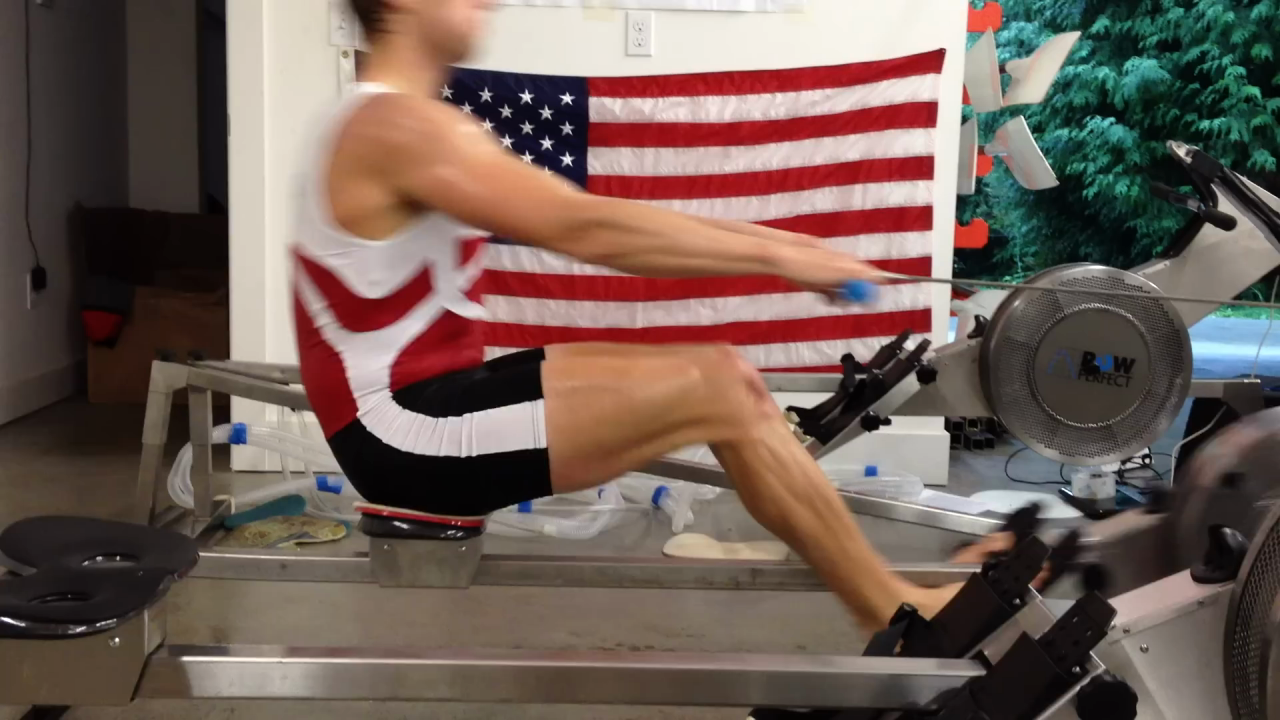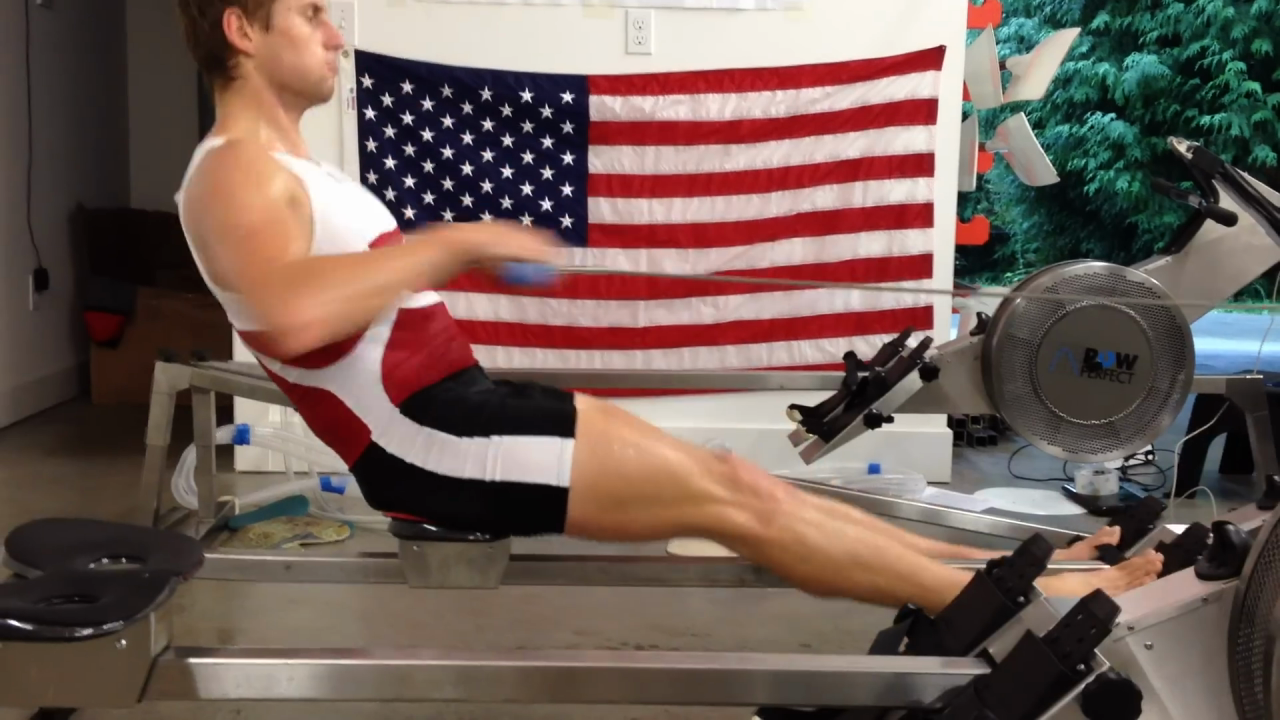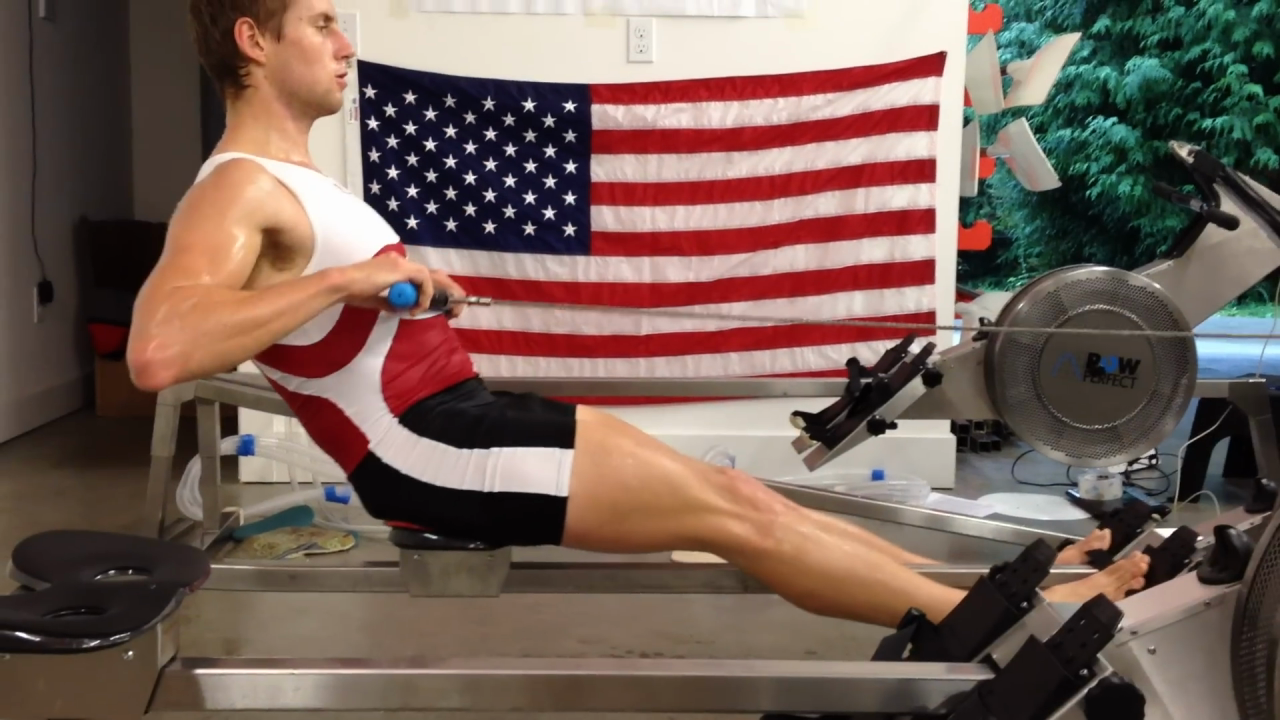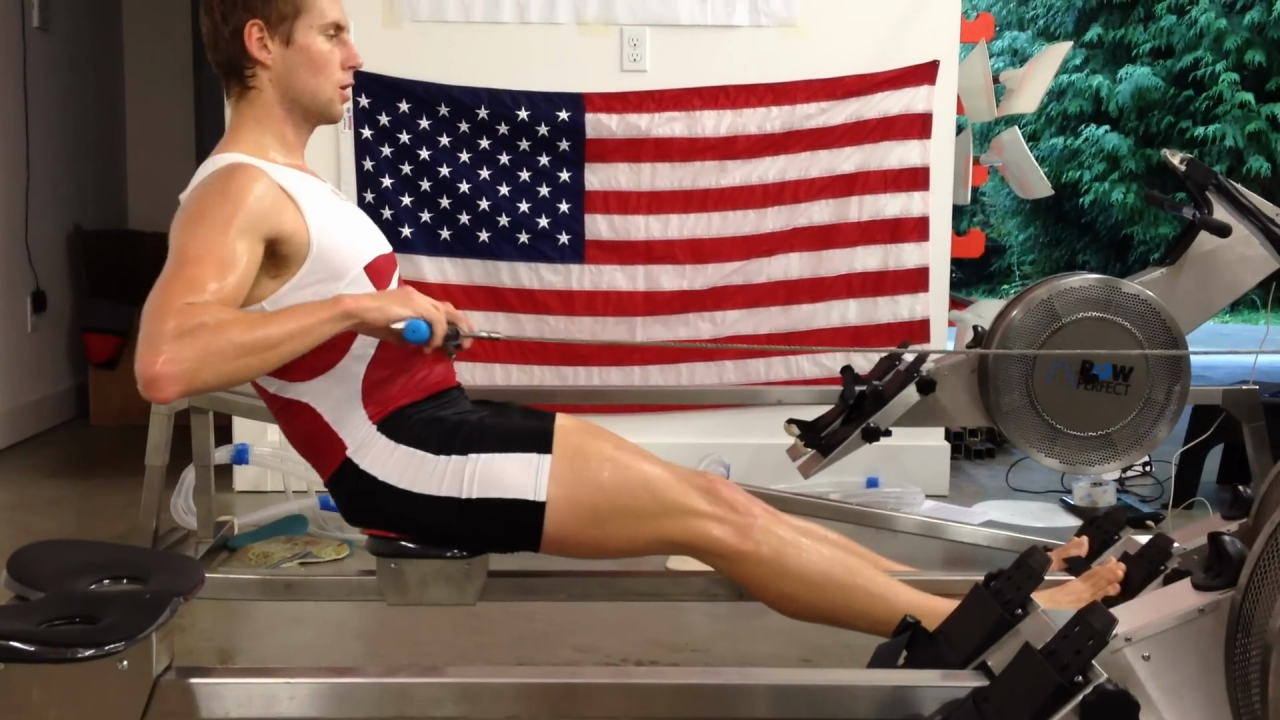
dt=0.3s
person 1, frame 1
left shoulder: (394, 117)
right shoulder: (404, 123)
left elbow: (571, 228)
right elbow: (597, 229)
left wrist: (751, 243)
right wrist: (769, 255)
left hip: (432, 401)
right hip: (408, 437)
left knee: (722, 386)
right knee: (723, 384)
left ankle: (896, 595)
right ankle: (901, 609)
person 1, frame 2
left shoulder: (279, 164)
right shoulder: (237, 174)
right elbow: (293, 309)
left wrist: (453, 248)
right wrist: (452, 241)
left hip: (451, 405)
right hip: (426, 443)
left knee: (730, 483)
right knee: (734, 500)
left ankle: (999, 568)
person 1, frame 3
left shoulder: (283, 178)
right shoulder: (236, 192)
right elbow: (156, 352)
left wrist: (400, 287)
right wrist: (345, 278)
left hip: (457, 417)
right hip: (429, 455)
left knee: (734, 494)
right knee: (734, 514)
person 1, frame 4
left shoulder: (277, 183)
right shoulder: (237, 195)
right elbow: (164, 365)
left wrist: (398, 315)
right wrist: (354, 307)
left hip: (435, 428)
right hip: (407, 463)
left knee: (709, 497)
right knee: (711, 514)
left ankle: (965, 599)
